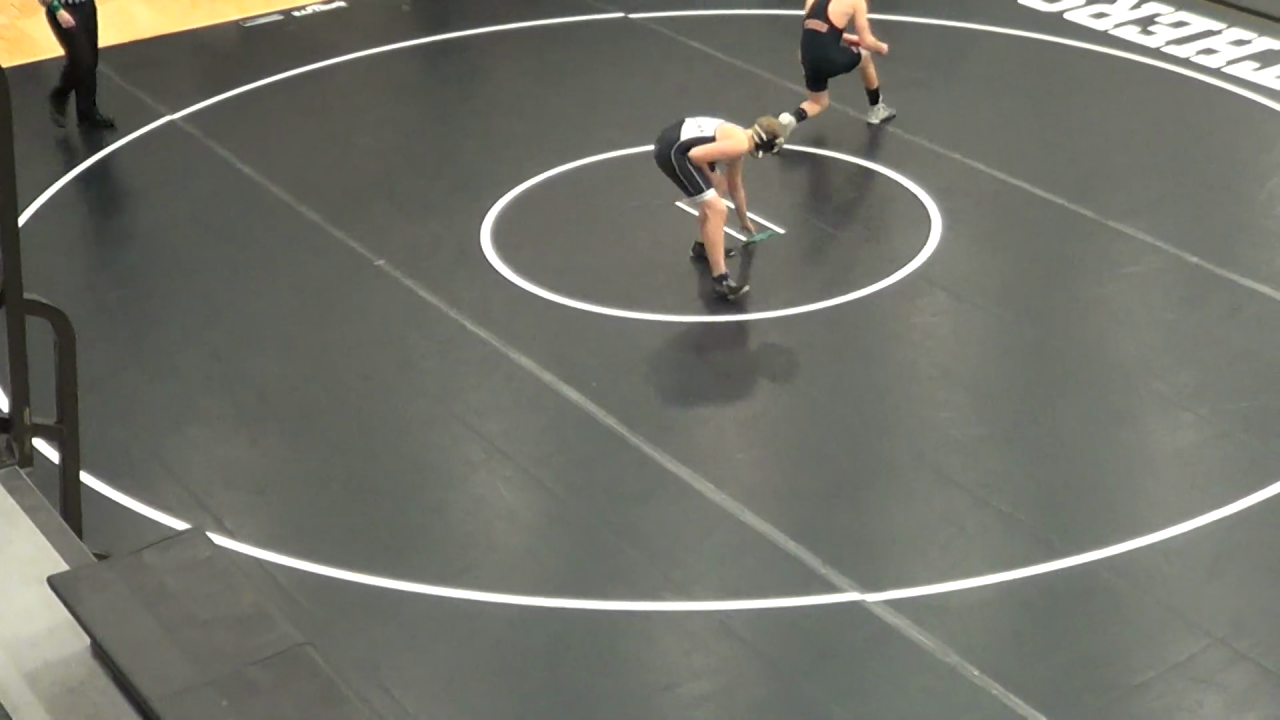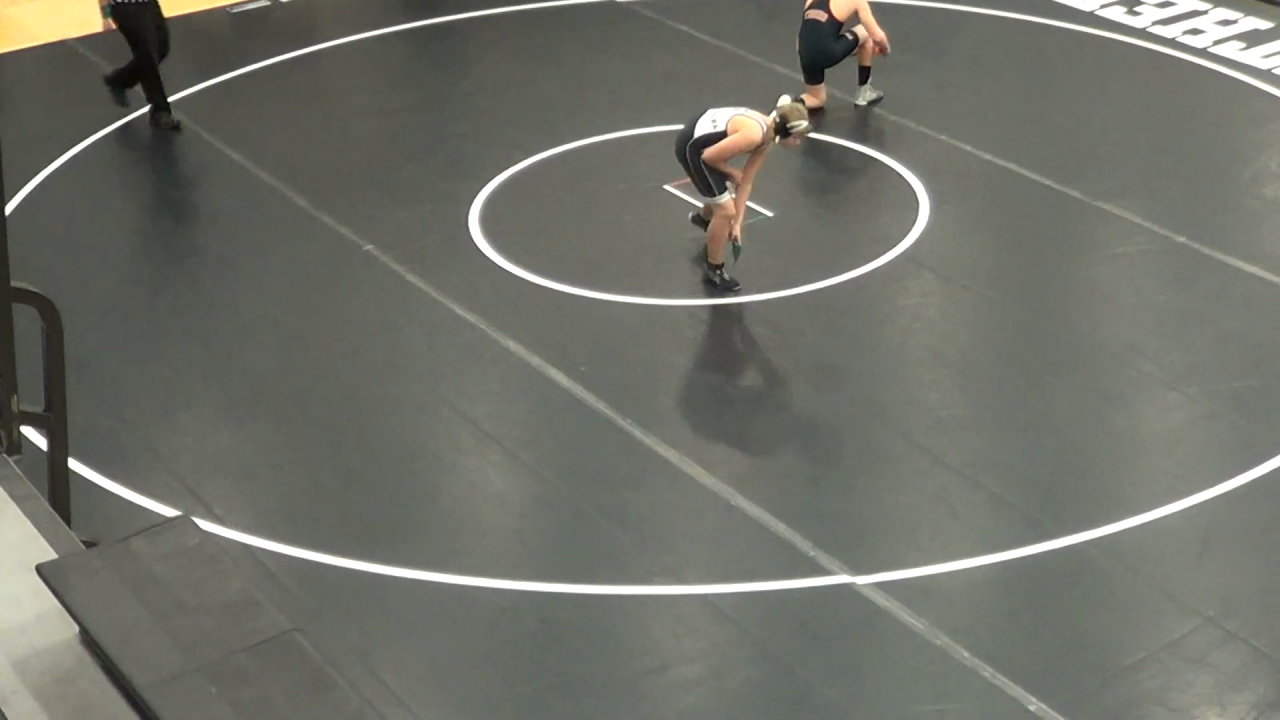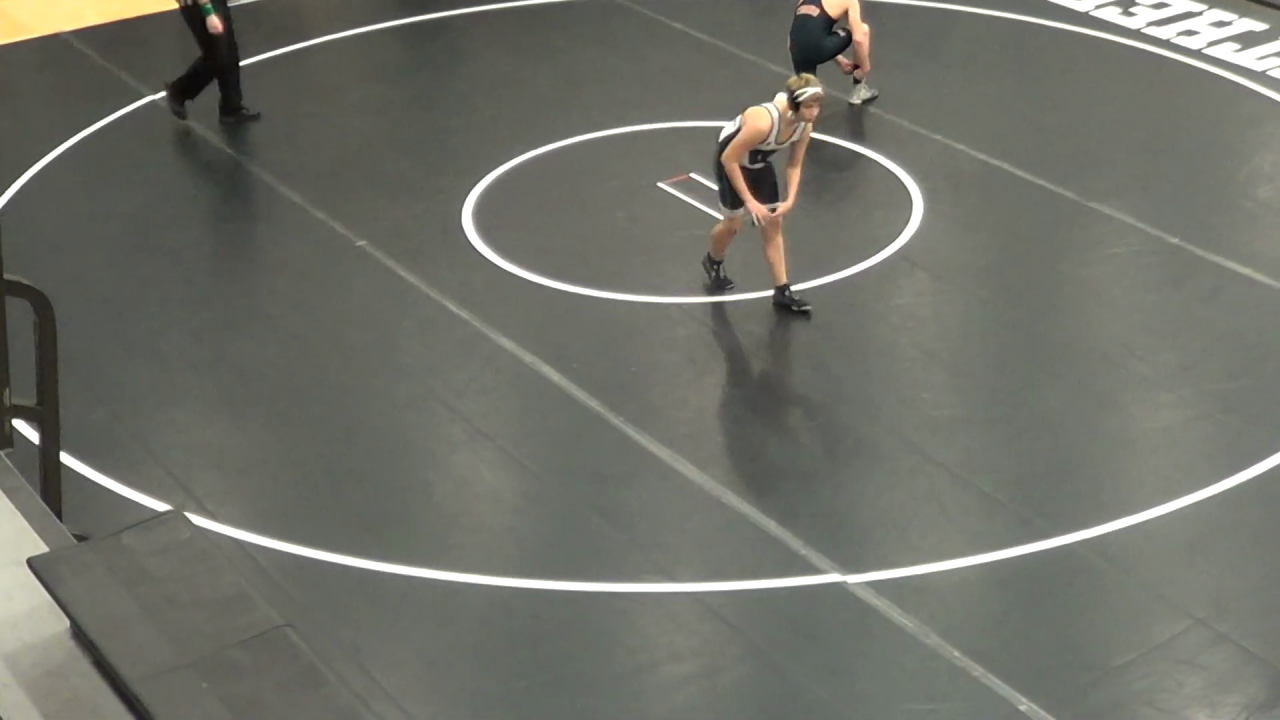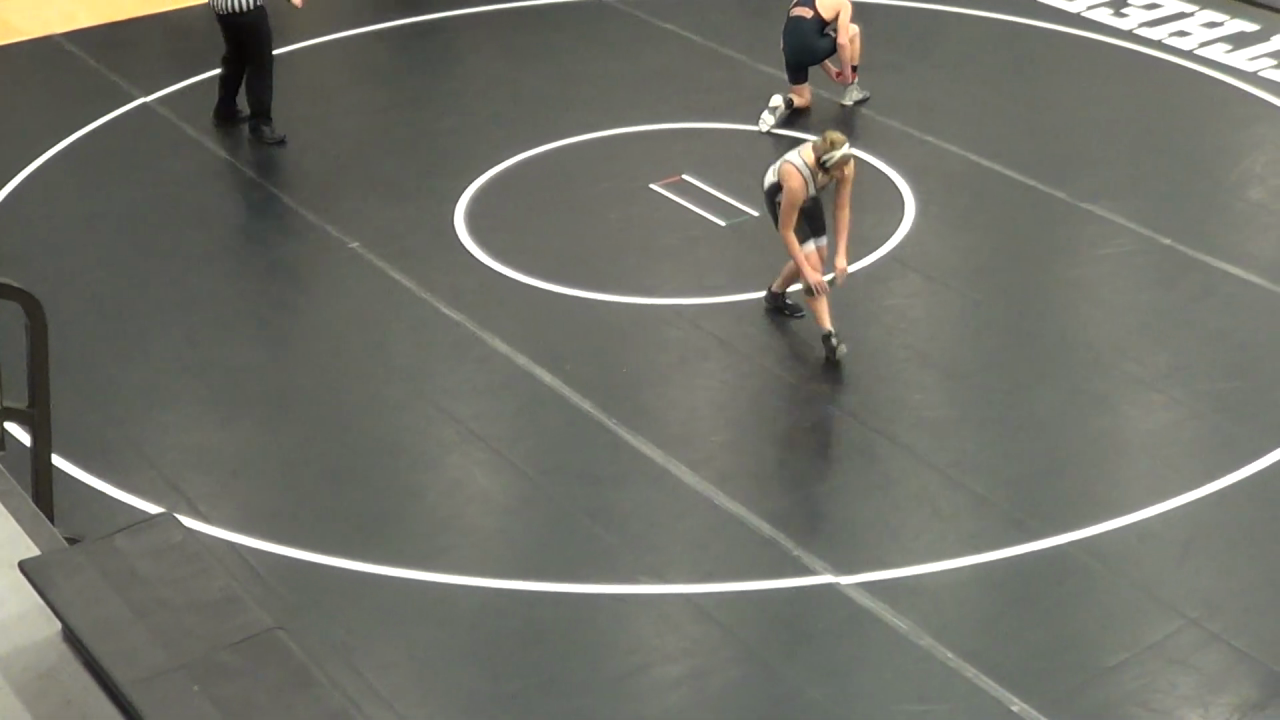
dt=0.5s
person 1, frame 1
left shoulder: (738, 140)
right shoulder: (740, 145)
left elbow: (736, 186)
right elbow: (695, 155)
left wrist: (745, 221)
right wrist: (708, 175)
right hip: (673, 151)
left knee: (718, 187)
right knee: (717, 210)
left ankle: (703, 245)
right ankle: (720, 278)
person 1, frame 2
left shoulder: (766, 135)
right shoulder: (753, 135)
left elbow: (746, 181)
right elbow: (709, 156)
left wrist: (737, 224)
right wrist: (732, 172)
left hip: (702, 133)
right hip: (693, 147)
left knee: (724, 185)
right knee: (726, 211)
left ankle: (703, 218)
right ankle: (714, 268)
person 1, frame 3
left shoulder: (804, 126)
right shoulder: (763, 123)
left elbow: (794, 167)
right elbow: (728, 159)
left wrist: (790, 200)
right wrist: (749, 200)
left hip: (761, 162)
right hip: (733, 160)
left knee: (773, 225)
right knee: (733, 223)
left ankle: (782, 290)
right ankle: (713, 261)
person 1, frame 4
left shoulder: (844, 166)
right shoulder: (797, 180)
left elbow: (842, 209)
right elbow: (785, 230)
left wrist: (841, 254)
right wrist: (807, 270)
left hip: (808, 196)
right hip: (780, 198)
left knee: (819, 257)
right knee: (813, 266)
left ankle: (775, 294)
right ankle: (828, 336)
